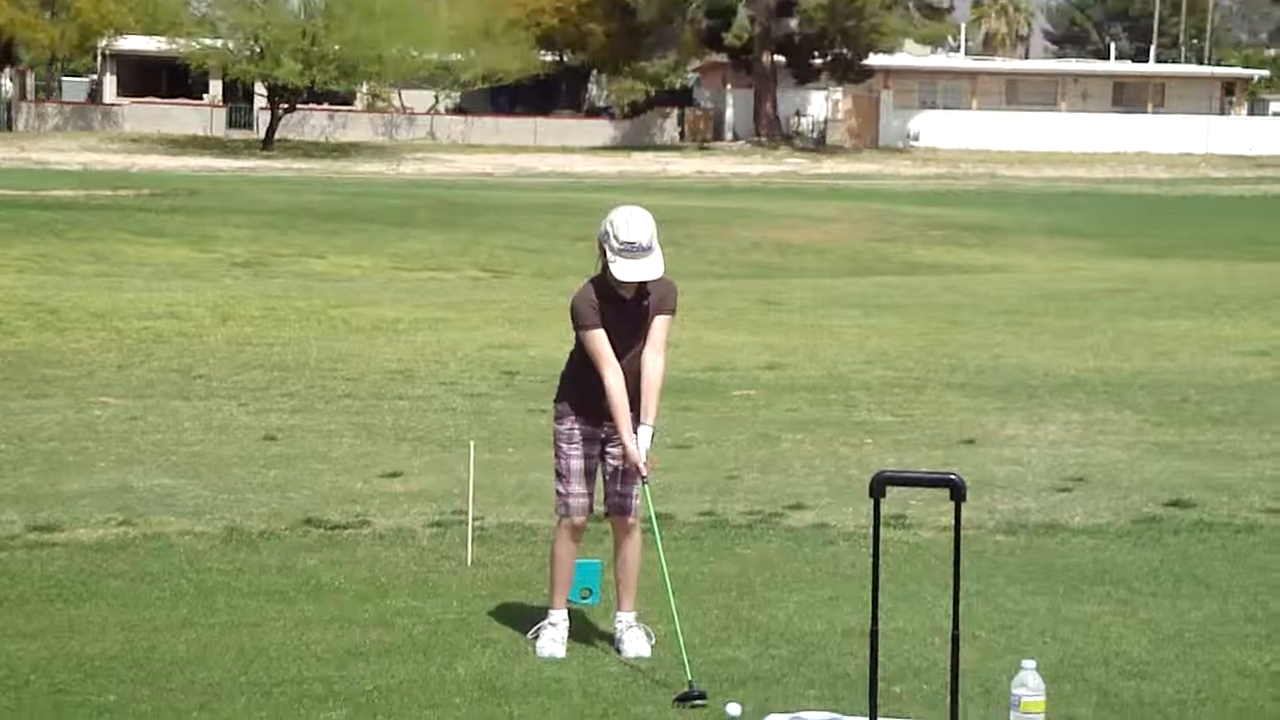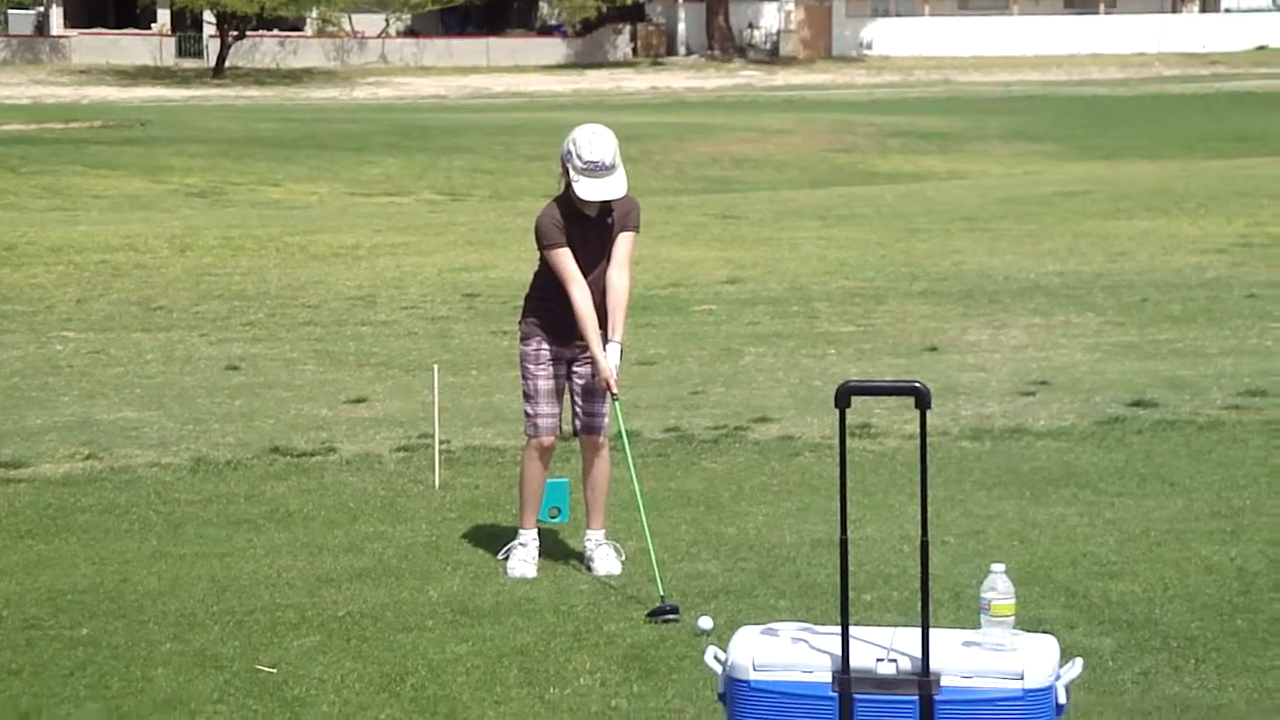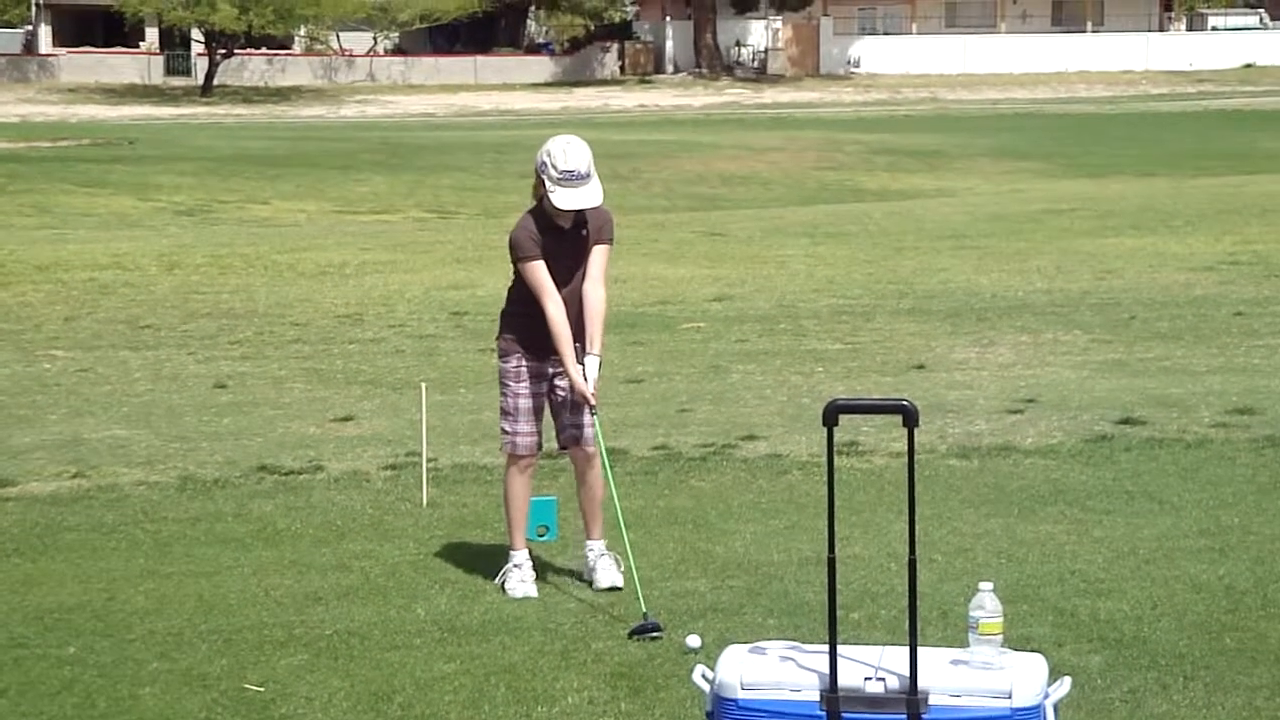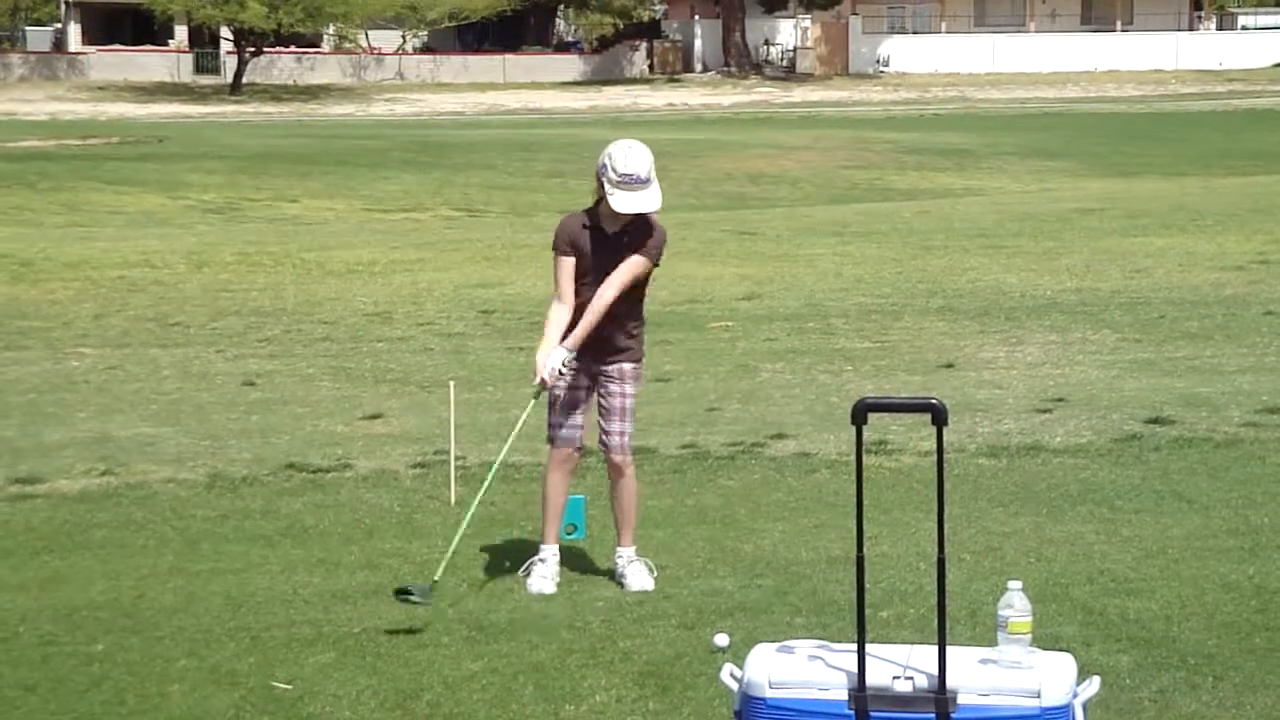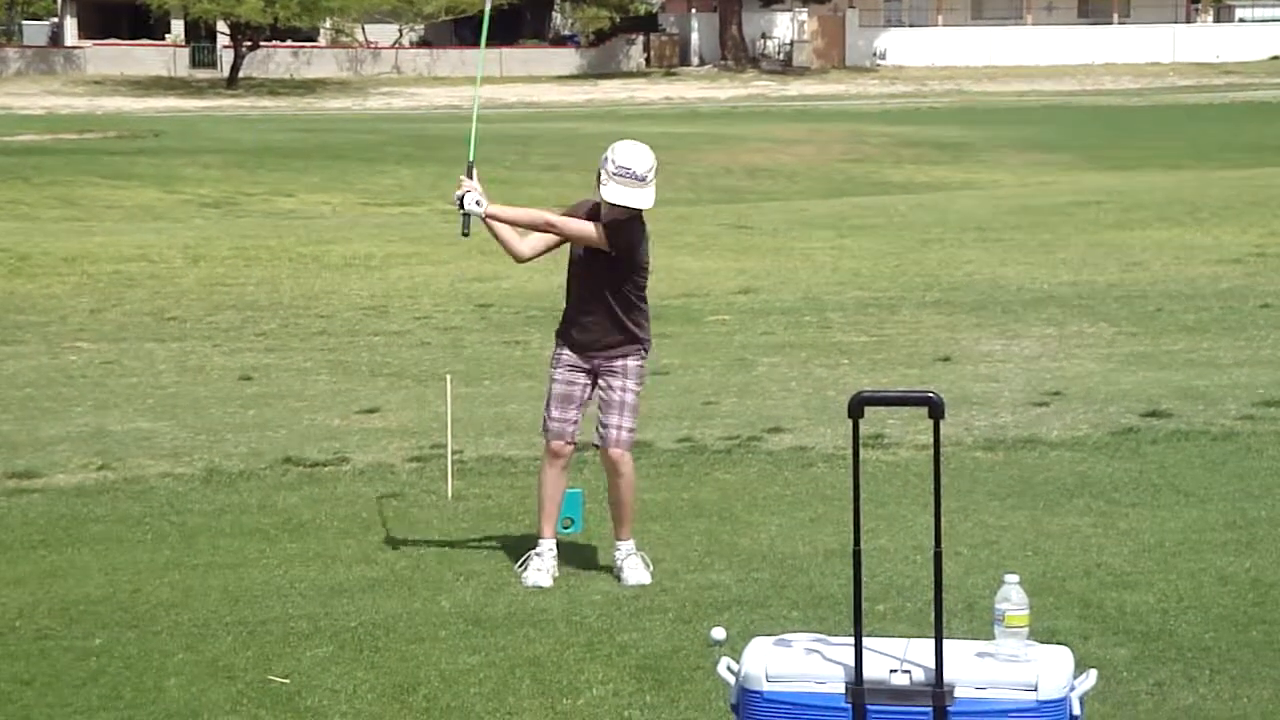
dt=1s
person 1, frame 1
left shoulder: (663, 292)
right shoulder: (586, 301)
left elbow: (653, 359)
right elbow: (610, 372)
left wrist: (645, 429)
right wrist: (626, 442)
left hip: (629, 415)
right hip: (580, 414)
left knee: (626, 518)
right knee: (573, 517)
left ankle: (626, 621)
right ankle: (556, 618)
person 1, frame 2
left shoulder: (626, 209)
right shoulder: (550, 220)
left elbow: (617, 276)
right elbow: (576, 289)
left wrist: (614, 345)
right wrist: (598, 357)
left hip: (596, 335)
right hip: (545, 334)
left knee: (595, 437)
right knee: (542, 438)
left ankle: (596, 539)
right ankle: (526, 539)
person 1, frame 3
left shoulder: (599, 221)
right shoulder: (525, 233)
left elbow: (593, 288)
right elbow: (551, 303)
left wrist: (592, 359)
right wrist: (571, 371)
left hip: (573, 350)
right hip: (524, 350)
left knee: (585, 450)
right knee: (522, 455)
left ankle: (596, 549)
right ankle: (519, 560)
person 1, frame 4
left shoulder: (651, 235)
right shoulder: (572, 229)
left elbow: (608, 295)
right elbow: (562, 300)
left wrist: (568, 350)
right wrist: (546, 350)
left hip: (621, 354)
right hip: (569, 351)
left knee: (619, 457)
right knee: (563, 452)
left ankle: (627, 555)
right ankle: (548, 554)
person 1, frame 5
left shoulder: (629, 231)
right shoulder: (584, 213)
left elbow: (551, 222)
right elbow: (523, 249)
left wrist: (486, 206)
right wrist: (484, 211)
left hip: (623, 354)
right hip: (574, 348)
left knee: (616, 453)
right knee: (558, 447)
left ankle: (625, 549)
right ankle: (545, 549)
